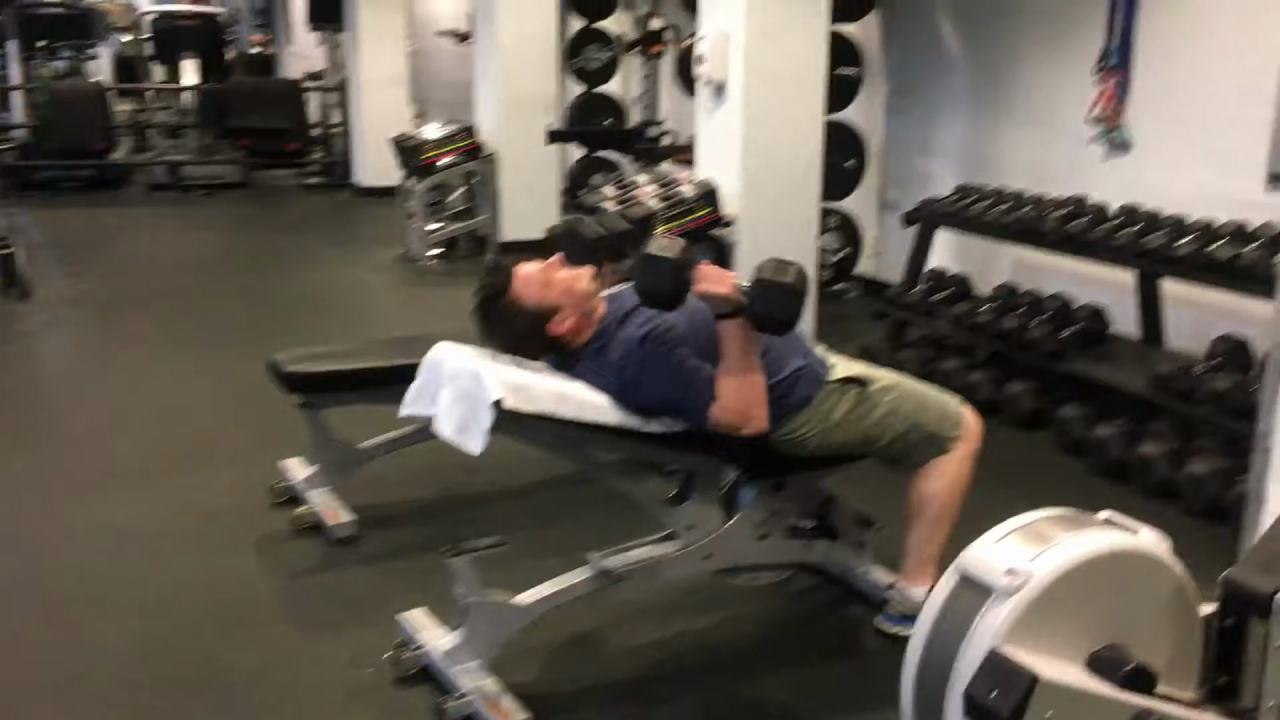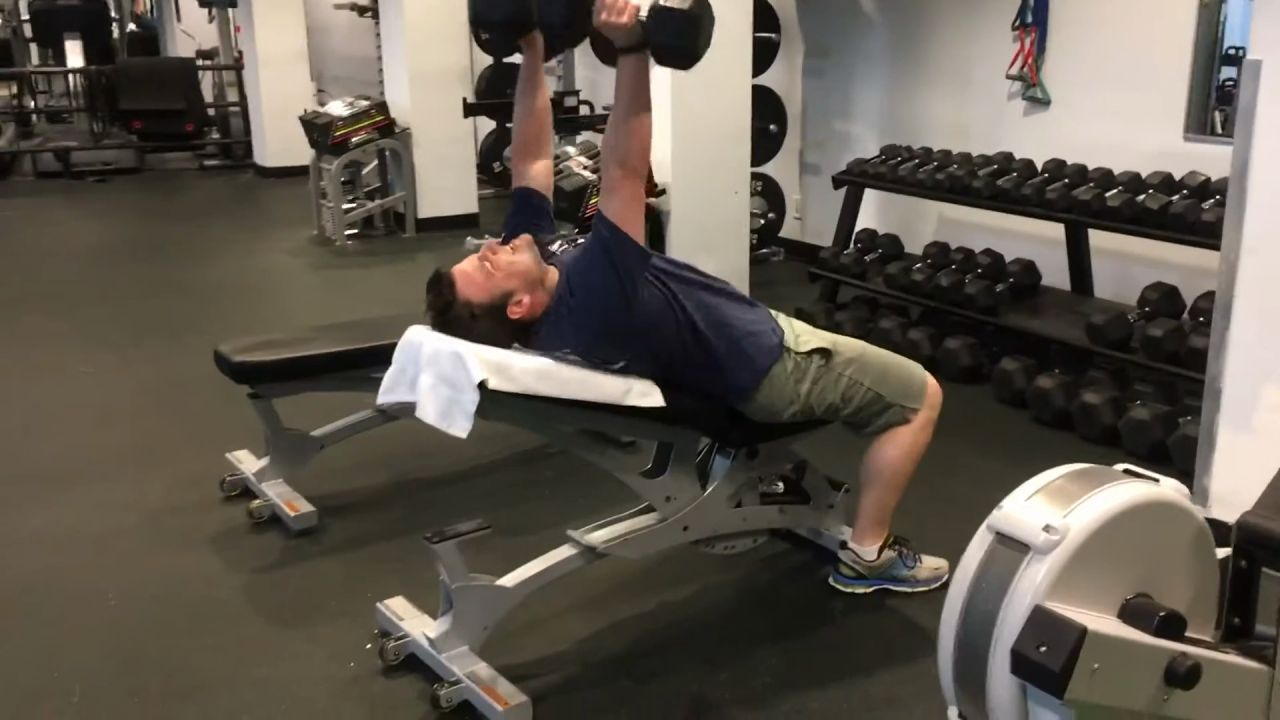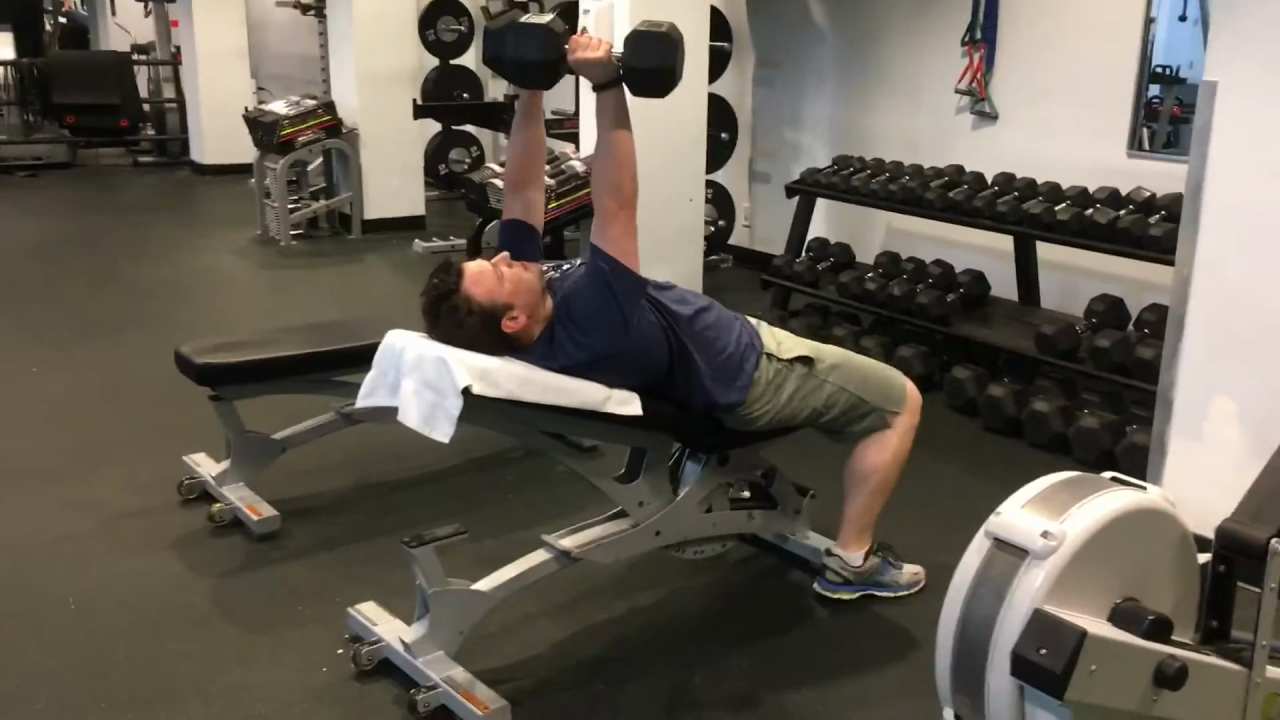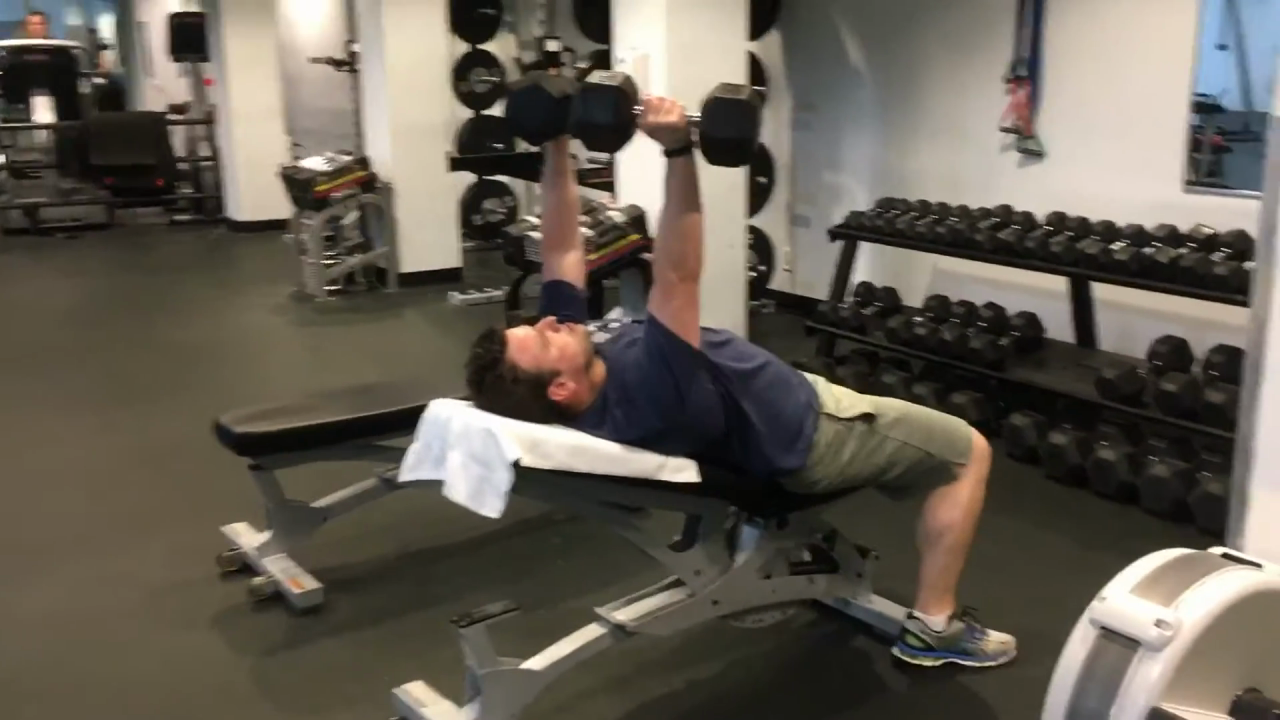
dt=0.7s
person 1, frame 1
left shoulder: (583, 340)
right shoulder: (631, 362)
right elbow: (747, 415)
right wrist: (729, 311)
right hip: (805, 396)
right knee: (960, 429)
right ankle: (914, 599)
person 1, frame 2
left shoulder: (525, 255)
right shoulder: (591, 301)
left elbow: (531, 159)
right elbow: (624, 176)
left wrist: (531, 49)
right wrist: (630, 49)
left hip: (737, 331)
right hip: (764, 366)
right knee: (919, 396)
right ankle: (867, 554)
person 1, frame 3
right shoulder: (591, 334)
left elbow: (523, 190)
right elbow: (616, 208)
left wrist: (530, 90)
right wrist: (606, 84)
left hip: (721, 341)
right hip: (746, 376)
right knee: (900, 402)
right ankle: (850, 560)
person 1, frame 4
left shoulder: (562, 343)
right shoulder: (641, 402)
left elbow: (561, 249)
right elbow: (677, 279)
left wrist: (558, 146)
right wrist: (678, 150)
right hip: (803, 434)
right knee: (968, 452)
right ankle: (934, 625)
